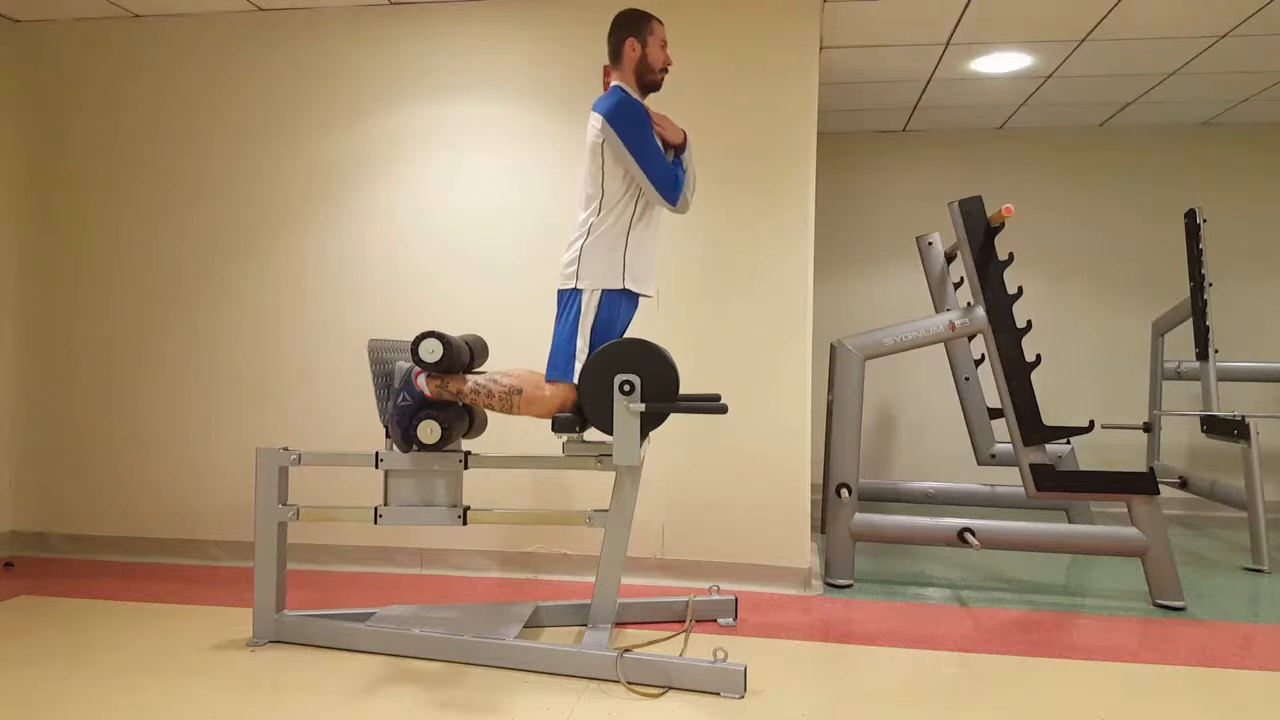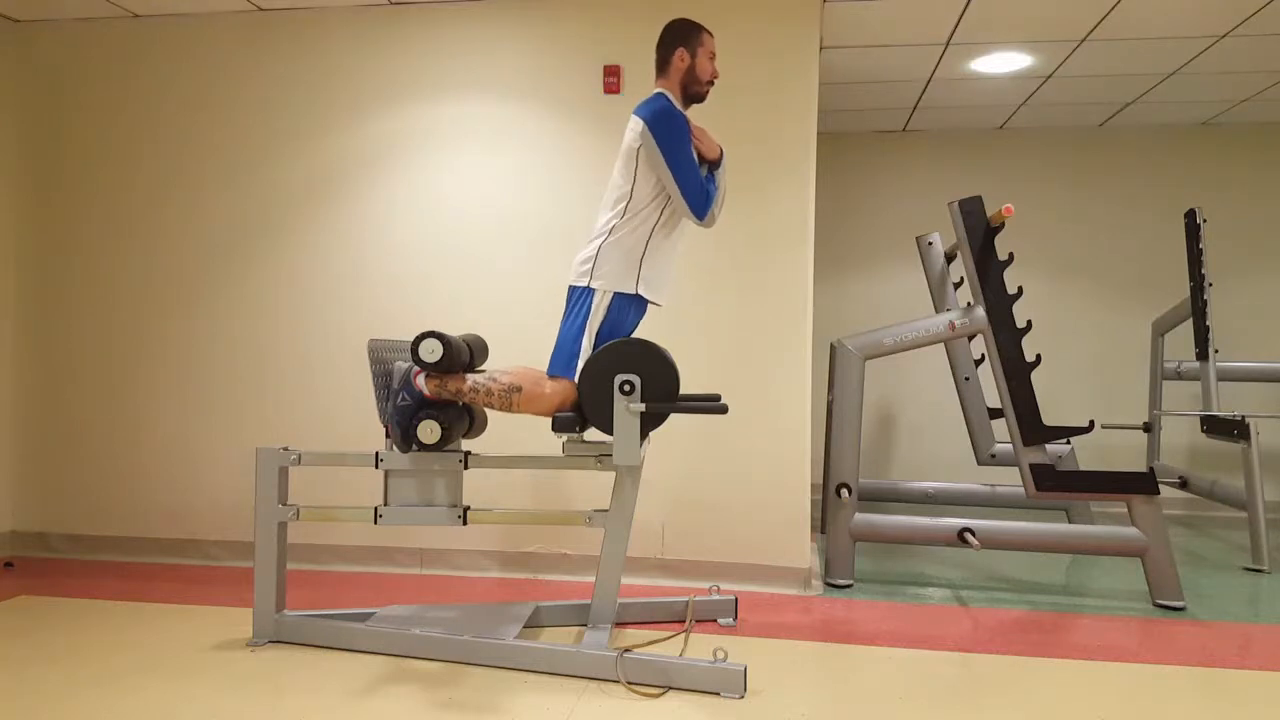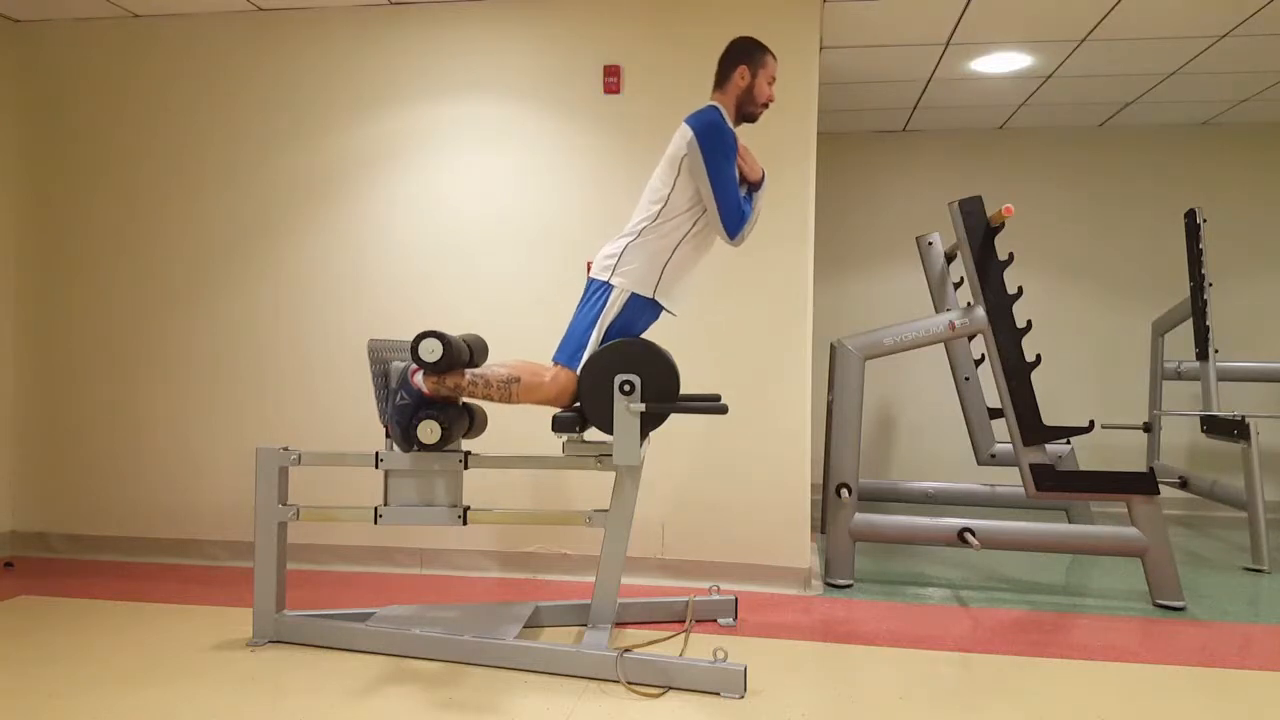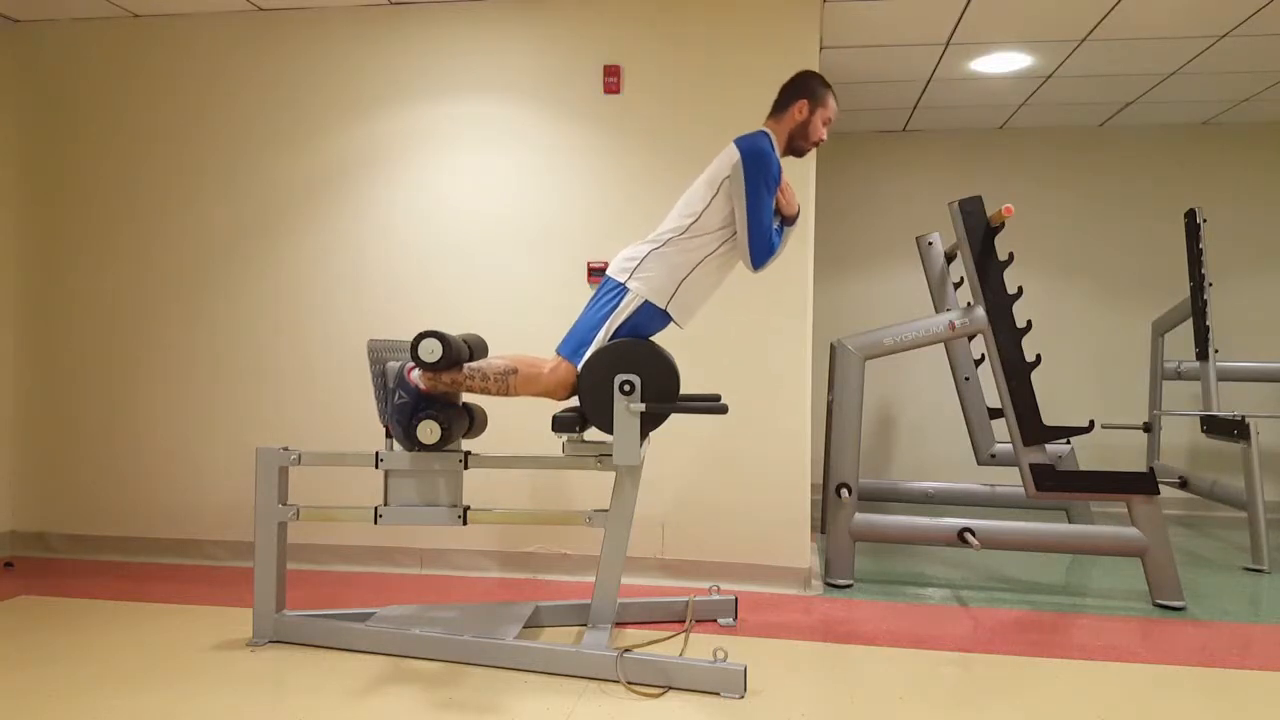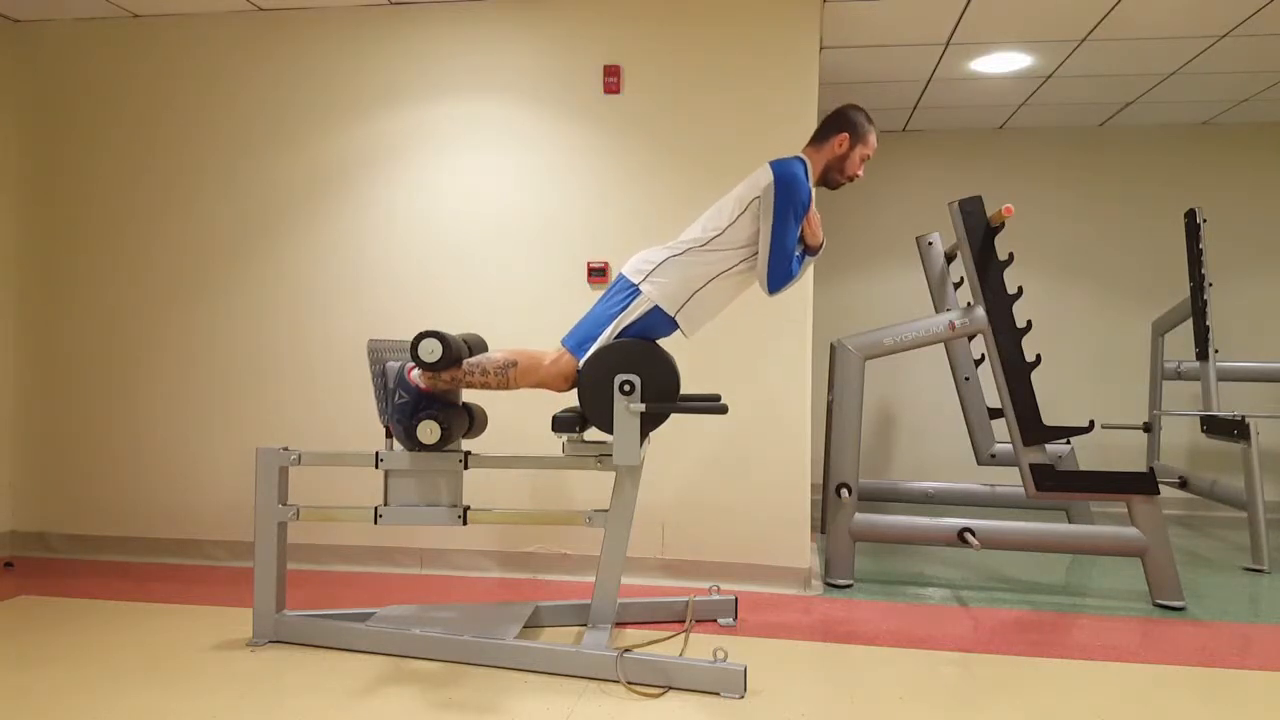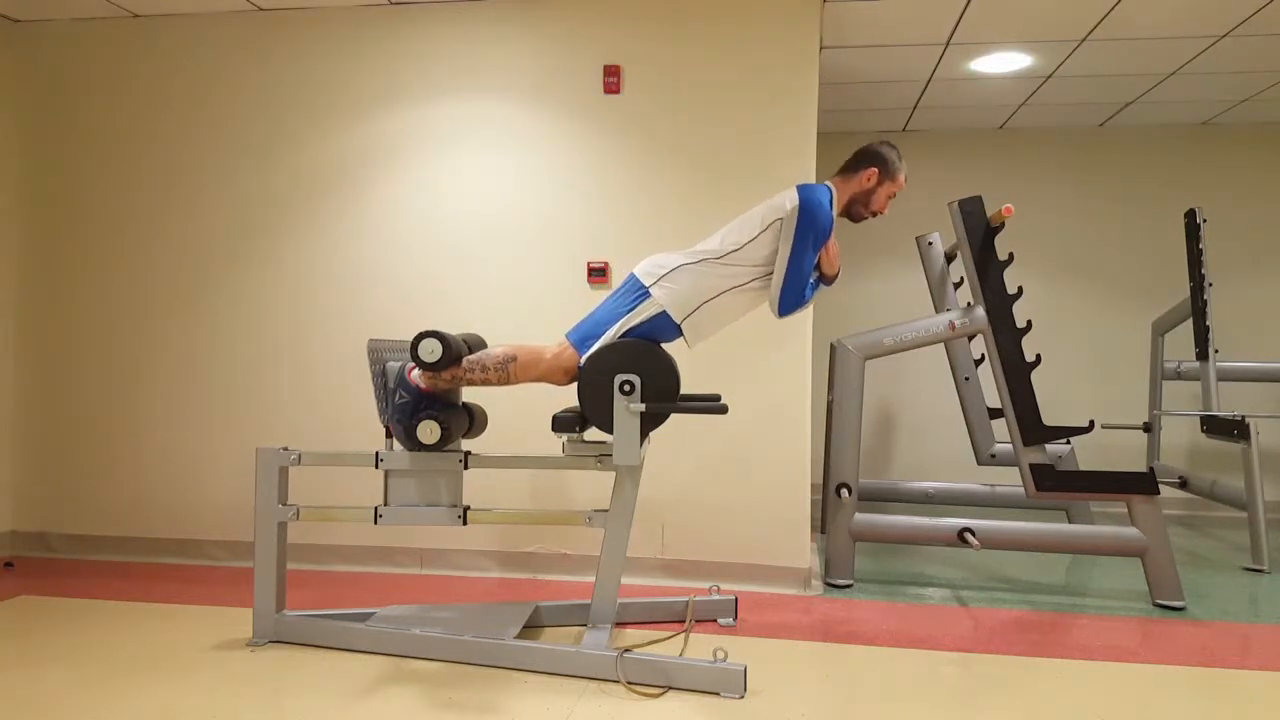
dt=0.7s
person 1, frame 1
left shoulder: (628, 112)
right shoulder: (623, 108)
left elbow: (681, 199)
right elbow: (672, 195)
left wrist: (678, 144)
right wrist: (674, 153)
left hip: (613, 278)
right hip: (600, 278)
left knee: (559, 387)
right knee: (560, 396)
left ankle: (443, 381)
right ankle: (425, 384)
person 1, frame 2
left shoulder: (668, 121)
right shoulder: (664, 115)
left elbow: (708, 213)
right elbow: (700, 209)
left wrist: (713, 159)
right wrist: (710, 166)
left hip: (623, 282)
right hip: (610, 280)
left knee: (562, 387)
right knee: (559, 393)
left ankle: (433, 381)
right ankle: (423, 383)
person 1, frame 3
left shoulder: (714, 133)
right shoulder: (713, 128)
left elbow: (737, 229)
right elbow: (732, 228)
left wrist: (754, 182)
right wrist: (749, 187)
left hip: (638, 284)
right hip: (629, 280)
left knee: (564, 382)
right knee: (560, 385)
left ankle: (435, 378)
right ankle: (423, 381)
person 1, frame 4
left shoulder: (756, 157)
right shoulder: (759, 154)
left elbow: (759, 248)
right elbow: (756, 255)
left wrist: (788, 217)
right wrist: (784, 217)
left hip: (645, 288)
right hip: (645, 287)
left knee: (562, 377)
right knee: (558, 378)
left ankle: (435, 373)
right ankle: (420, 379)
person 1, frame 5
left shoulder: (787, 179)
right shoulder: (792, 179)
left elbow: (775, 270)
right elbow: (775, 278)
left wrist: (809, 246)
right wrist: (810, 247)
left hip: (656, 290)
right hip: (655, 291)
left knee: (560, 369)
right knee: (558, 369)
left ankle: (438, 369)
right ankle: (420, 378)
person 1, frame 6
left shoulder: (810, 204)
right shoulder: (816, 207)
left elbow: (781, 289)
right elbow: (786, 301)
left wrist: (822, 271)
right wrist: (826, 275)
left hip: (665, 291)
right hip: (664, 296)
left knee: (560, 365)
right knee: (556, 363)
left ankle: (438, 370)
right ankle: (421, 377)
